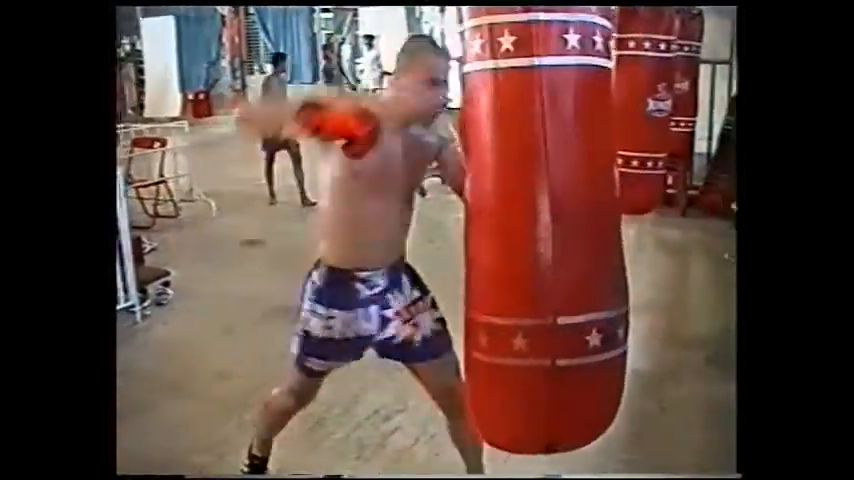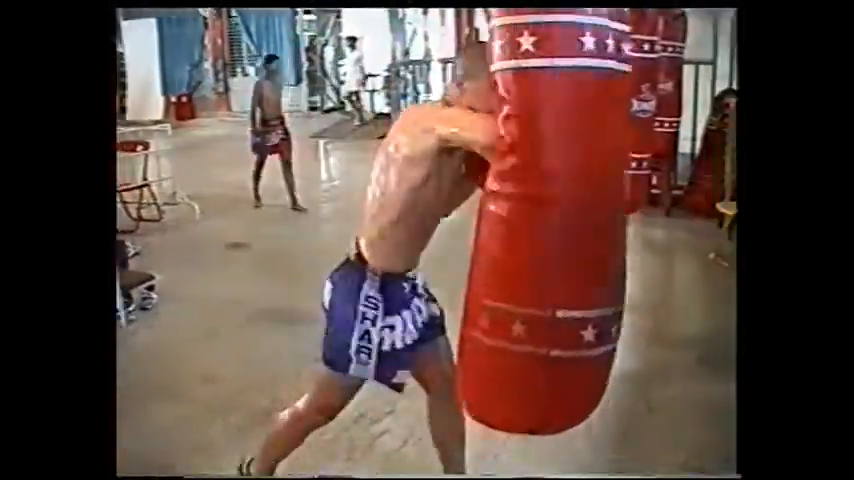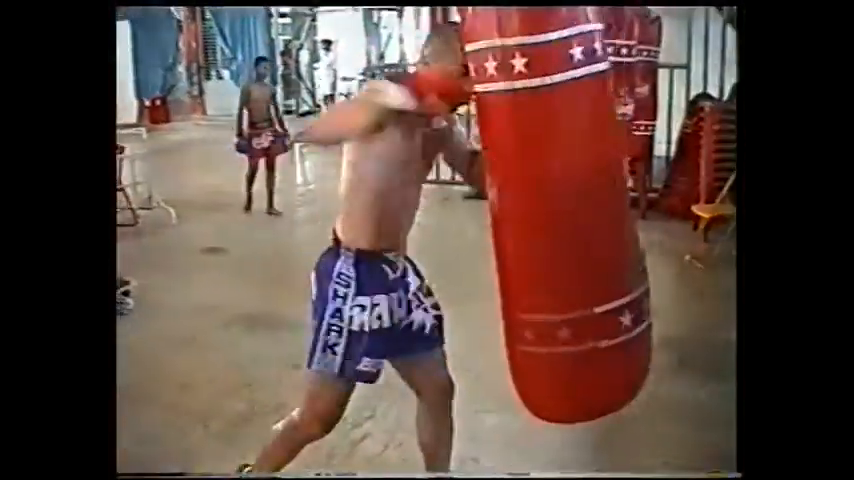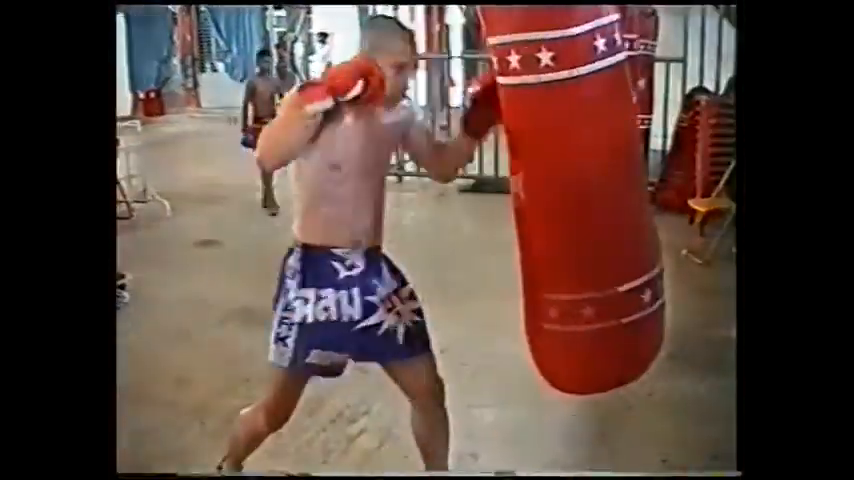
dt=0.2s
person 1, frame 1
left shoulder: (430, 137)
right shoulder: (354, 111)
right elbow: (251, 120)
left hip: (395, 283)
right hip: (336, 287)
left knee: (454, 398)
right knee: (296, 394)
right ankle: (258, 457)
person 1, frame 2
left shoulder: (454, 135)
right shoulder: (437, 119)
right elbow: (494, 138)
left wrist: (475, 174)
left hip: (403, 281)
right hip: (371, 289)
left knee: (446, 387)
right knee: (323, 405)
person 1, frame 3
left shoulder: (438, 119)
right shoulder: (386, 101)
left elbow: (479, 175)
right elbow: (316, 133)
right wrist: (396, 94)
left hip: (397, 271)
right hip: (354, 275)
left knee: (438, 391)
right knee: (319, 416)
right ankle: (250, 475)
person 1, frame 4
left shoulder: (398, 112)
right shoulder: (315, 98)
left elbow: (443, 169)
right elbow: (267, 159)
left wrist: (476, 123)
right wrist: (327, 94)
left hip: (373, 271)
right hip: (316, 273)
left knee: (428, 390)
right knee: (276, 409)
left ankle: (438, 475)
right ankle: (226, 469)
person 2, frame 1
left shoulder: (283, 79)
right shoulder: (269, 81)
right elbow: (264, 101)
left knee: (297, 157)
right knee: (270, 159)
left ankle: (304, 196)
right ankle: (271, 194)
person 2, frame 2
left shoulder: (278, 84)
right shoulder: (260, 84)
right elbow: (253, 108)
right wrist: (255, 130)
left hip: (280, 125)
right hip: (265, 127)
left knee: (287, 162)
right knee: (260, 163)
left ankle: (294, 201)
right ankle: (256, 196)
person 2, frame 3
left shoulder: (270, 89)
right shoulder: (248, 88)
left elbow: (276, 110)
right elbow: (241, 111)
left wrist: (284, 130)
right wrist: (239, 134)
left hip: (270, 129)
right hip: (254, 130)
left knee: (271, 167)
right knee: (253, 168)
left ankle: (271, 206)
right ankle: (248, 198)
person 2, frame 4
left shoulder: (276, 82)
right shoulder: (253, 82)
right elbow: (246, 105)
right wrist: (245, 128)
right hip: (258, 125)
left ankle: (267, 199)
right ankle: (270, 200)
